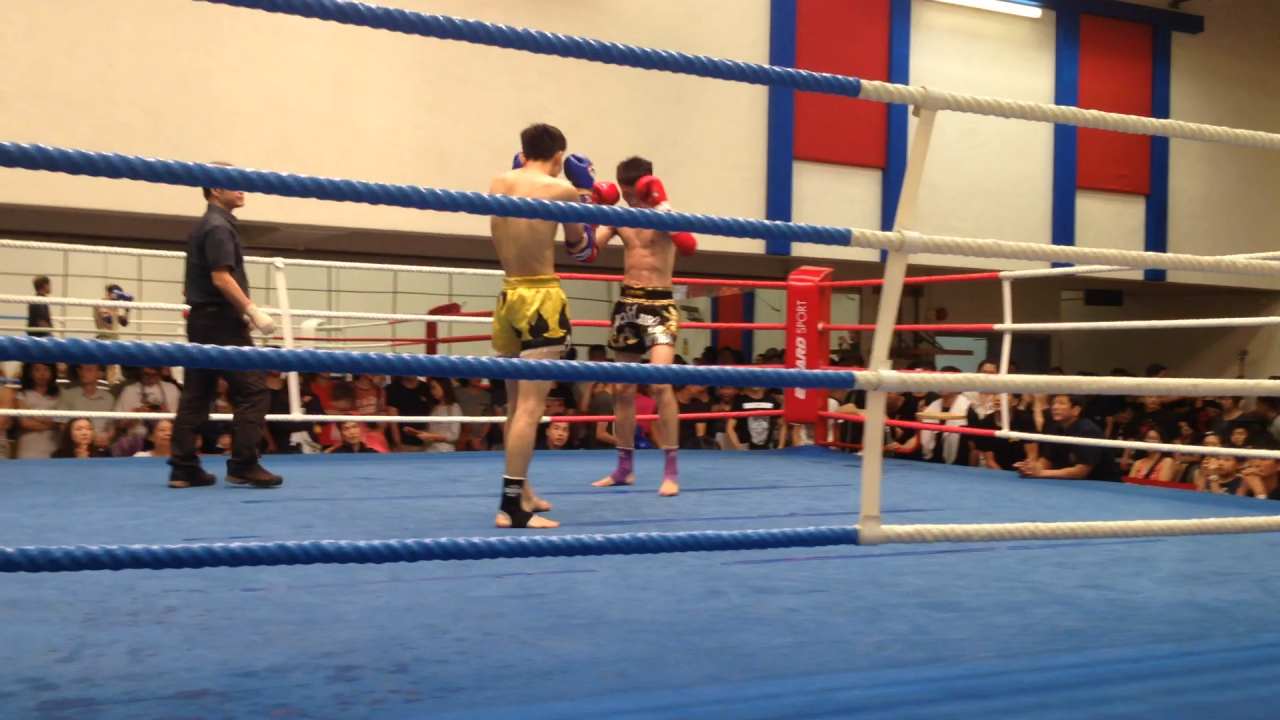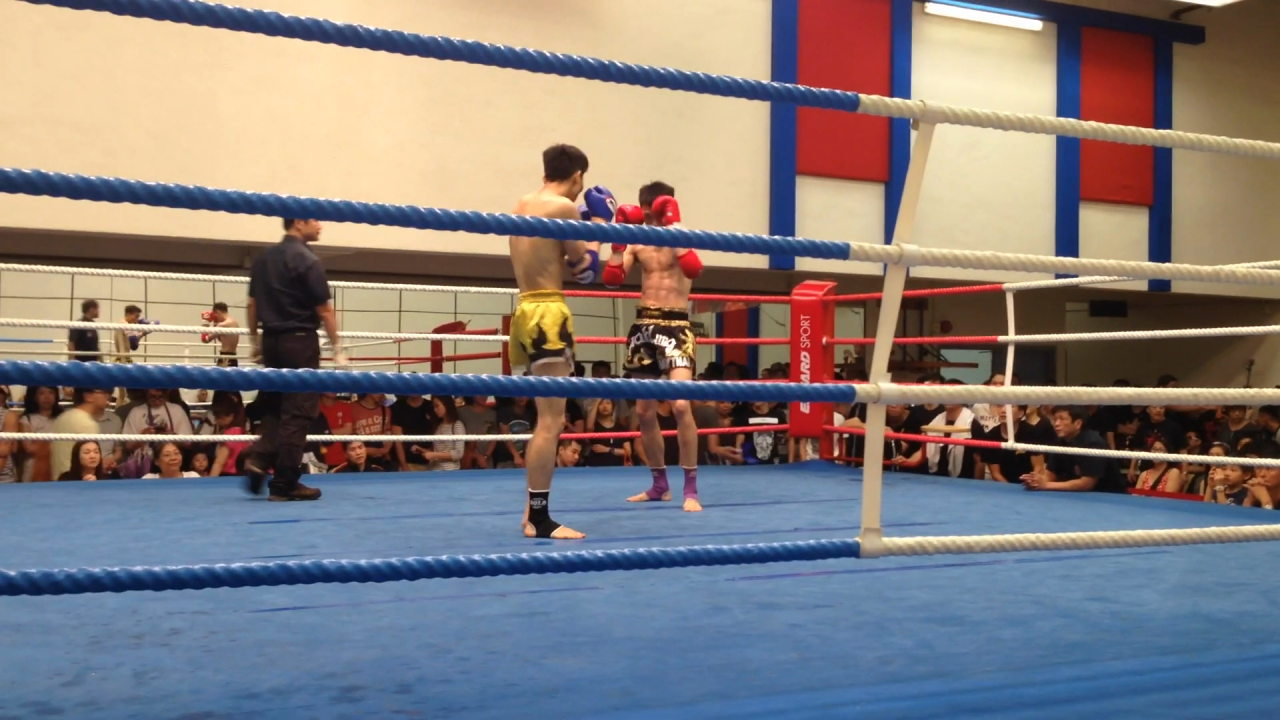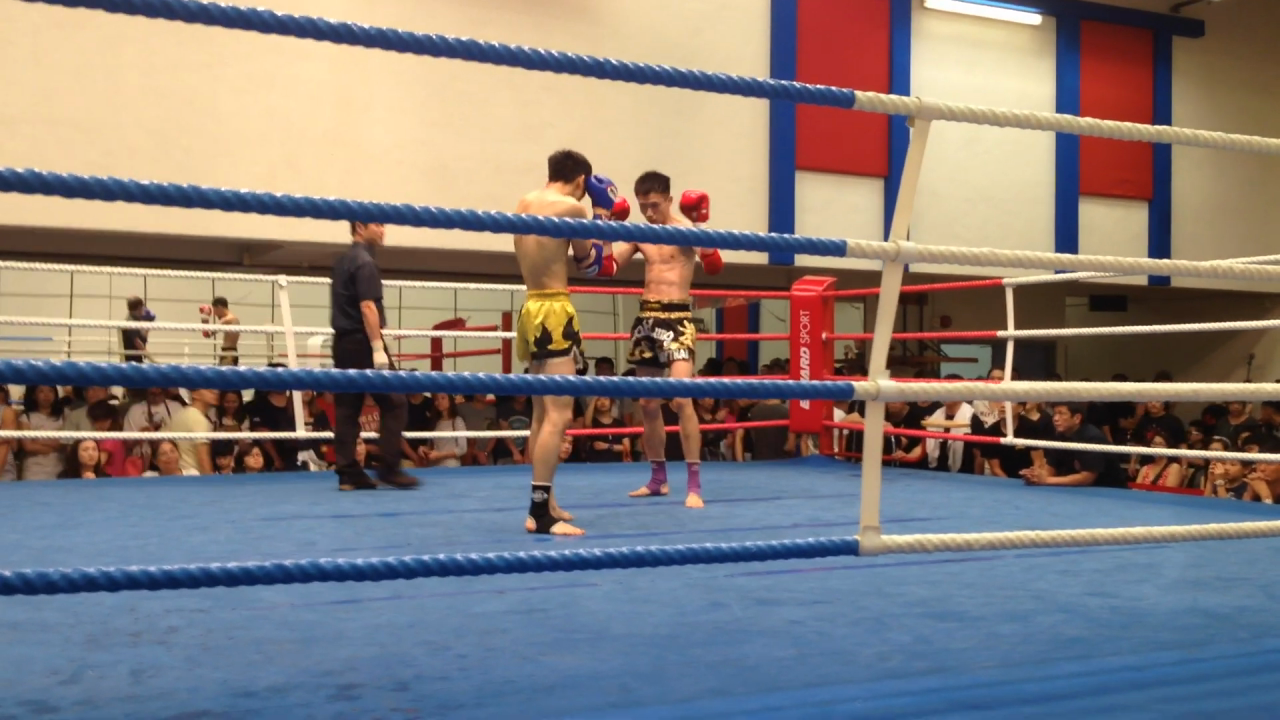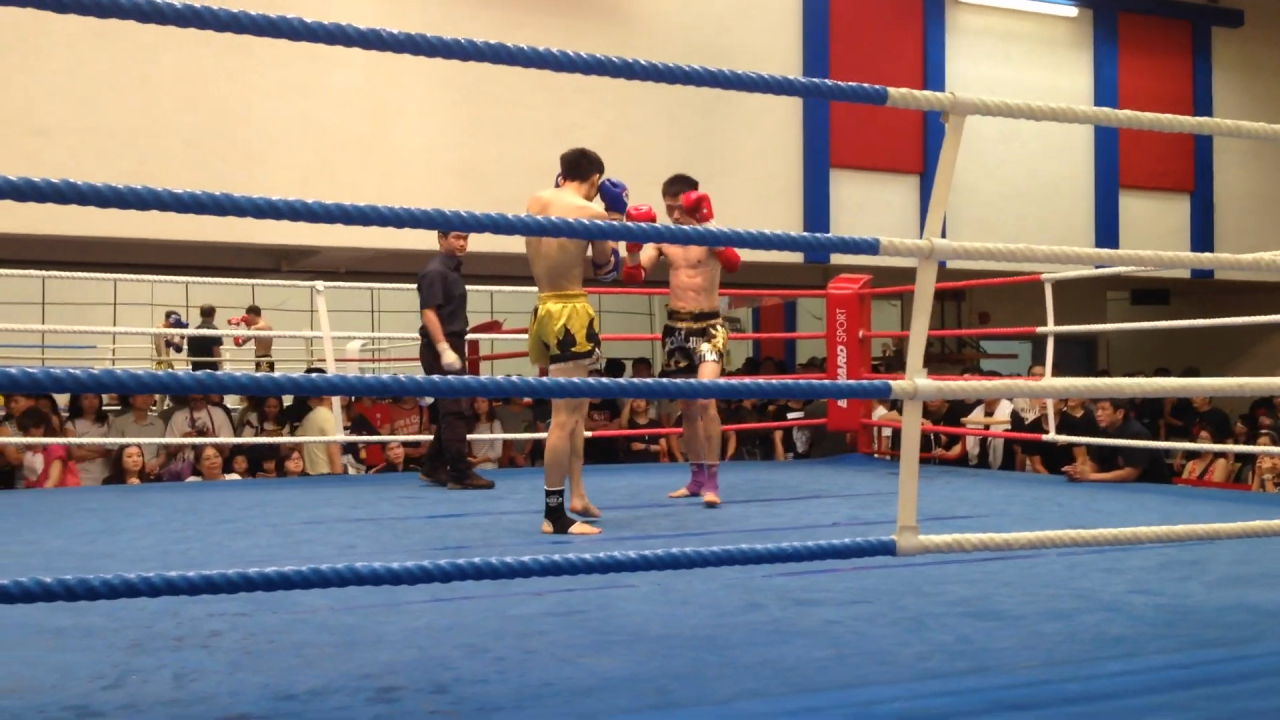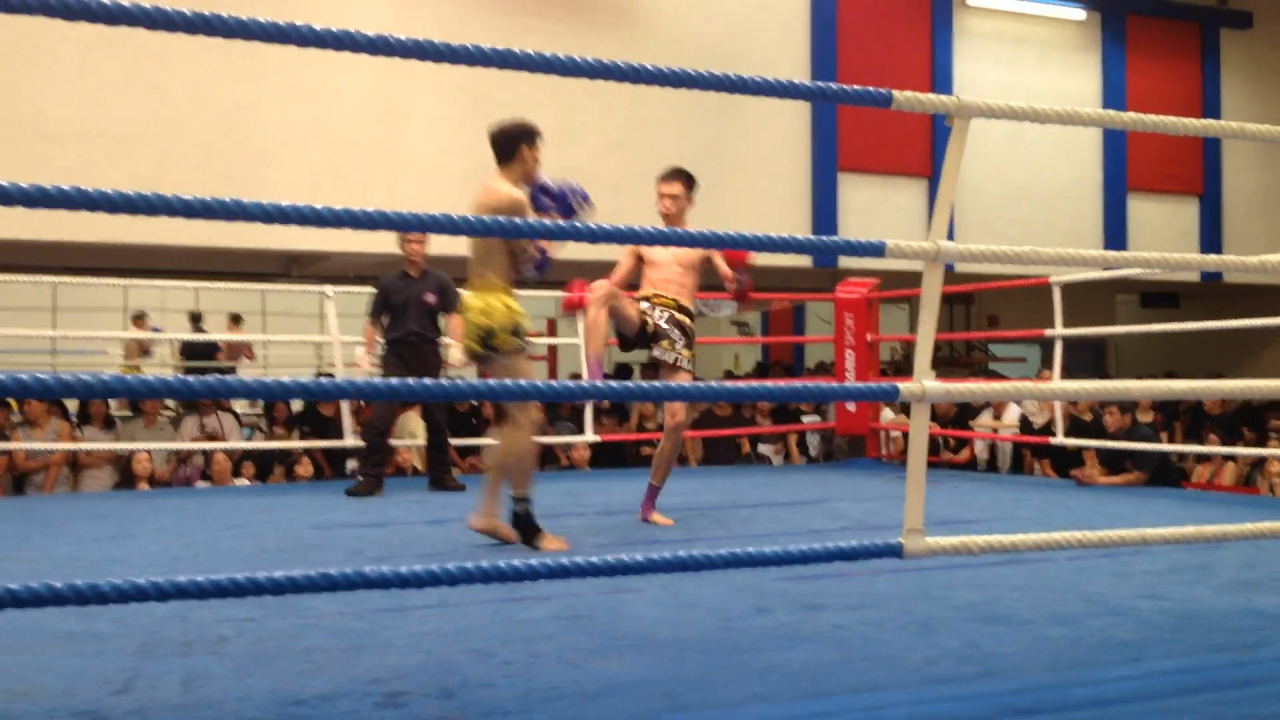
dt=0.7s
person 1, frame 1
left shoulder: (500, 183)
right shoulder: (561, 189)
right elbow: (582, 248)
right wrist: (583, 191)
left hip: (510, 296)
right hip: (541, 298)
left knee: (517, 405)
right knee: (530, 407)
left ankle: (521, 491)
right ankle: (511, 507)
person 1, frame 2
left shoulder: (525, 203)
right shoulder: (566, 209)
right elbow: (585, 271)
right wrist: (599, 223)
left hip: (525, 311)
right hip: (546, 314)
left knee: (547, 419)
right knee: (551, 422)
left ankle: (535, 509)
right ankle: (538, 518)
person 1, frame 3
left shoulder: (527, 202)
right shoulder: (571, 208)
right elbow: (591, 264)
right wrist: (601, 212)
left hip: (533, 309)
right hip: (553, 312)
left knee: (542, 416)
right knee: (558, 416)
left ankle: (546, 503)
right ankle: (539, 511)
person 1, frame 4
left shoulder: (536, 201)
right shoulder: (590, 212)
right elbow: (607, 268)
right wrist: (615, 218)
left hip: (545, 310)
right hip: (569, 315)
left knee: (574, 411)
right knee: (564, 418)
left ankle: (576, 496)
right ankle: (555, 513)
person 1, frame 5
left shoulder: (491, 193)
right shoulder: (514, 198)
right elbow: (529, 265)
left wrist: (542, 215)
right wrist: (557, 225)
left hip: (482, 308)
right hip: (495, 310)
left knee: (512, 418)
right knee: (523, 419)
left ankle: (489, 511)
right ankle: (525, 523)
person 2, frame 1
left shoulder: (662, 214)
left elbow: (688, 247)
left wrist: (660, 204)
left hip: (659, 304)
right hip: (627, 304)
left knee: (660, 384)
right knee: (624, 390)
left ankle: (671, 470)
right ankle: (624, 468)
person 2, frame 2
right shoulder: (638, 243)
left elbow: (694, 268)
right elbow: (612, 278)
left wrist: (672, 226)
left hip: (675, 326)
right hip: (643, 326)
left knee: (680, 406)
right knee: (645, 411)
left ankle: (691, 489)
right ankle: (659, 484)
person 2, frame 3
left shoulder: (685, 229)
left elbow: (714, 266)
right elbow: (606, 268)
left wrist: (700, 223)
left hip: (676, 318)
right hip: (646, 318)
left knee: (681, 399)
right knee: (648, 403)
left ankle: (694, 485)
right ankle: (658, 479)
person 2, frame 4
right shoulder: (663, 239)
left elbow: (733, 263)
right elbow: (633, 274)
left wrist: (707, 223)
right wrist: (634, 237)
left hip: (706, 325)
right hip: (675, 327)
left knee: (704, 398)
right knee: (688, 408)
left ankle: (711, 482)
right ankle: (695, 478)
person 2, frame 5
left shoulder: (704, 243)
right shoulder: (642, 241)
left elbow: (735, 287)
right elbow: (614, 282)
left wrist: (737, 277)
right wrist: (596, 290)
left hip: (679, 325)
right hip: (641, 317)
left knee: (676, 422)
right knee: (602, 294)
left ankle: (650, 504)
right ankle: (595, 376)
person 3, frame 1
left shoulder: (208, 226)
right shoulder: (219, 227)
right elbow: (221, 278)
left wrist: (246, 307)
right wrist: (253, 311)
left hip: (201, 320)
right hip: (220, 320)
left knee: (196, 394)
right knee: (252, 389)
left ankle: (183, 468)
right ankle: (243, 465)
person 3, frame 2
left shoulder: (265, 257)
right shoulder: (307, 260)
left elbow: (252, 303)
right elbow: (324, 310)
left wrist: (254, 340)
right wrist: (337, 349)
left hip: (273, 340)
right hip: (299, 341)
left knee: (274, 409)
right knee: (299, 413)
left ankle: (257, 459)
right ankle: (284, 484)
person 3, frame 3
left shoulder: (342, 261)
right shoulder: (364, 261)
right elbow: (368, 307)
right wrist: (378, 348)
left hip: (341, 342)
right hip: (361, 342)
left knee: (346, 409)
right knee: (393, 403)
left ankle: (349, 474)
right ankle: (390, 470)
person 3, frame 4
left shoulder: (456, 271)
right shoulder: (435, 272)
right elbow: (429, 314)
right wrist: (445, 349)
left hip: (453, 346)
right hip: (442, 350)
left knee: (451, 411)
right knee: (455, 411)
left ankle: (434, 467)
right ankle: (460, 473)
person 3, frame 5
left shoulder: (439, 281)
right shoulder: (389, 284)
left elbow: (453, 315)
right elbow: (375, 322)
left wrist: (456, 346)
right wrist: (366, 354)
left hip: (427, 354)
right hip: (396, 354)
left knee: (436, 418)
right knee: (380, 417)
left ankle: (441, 475)
right ankle: (371, 477)
